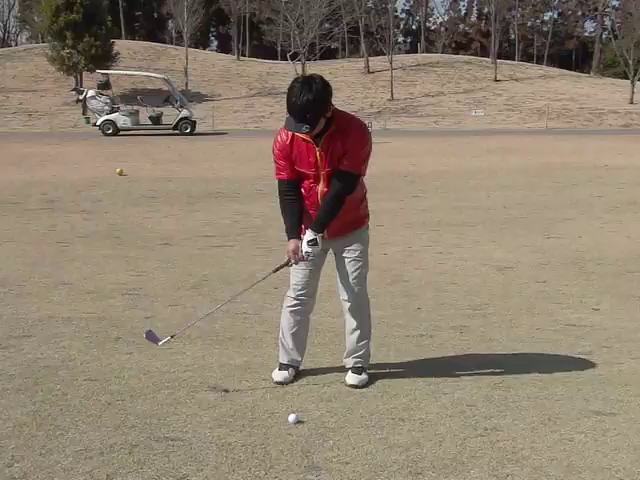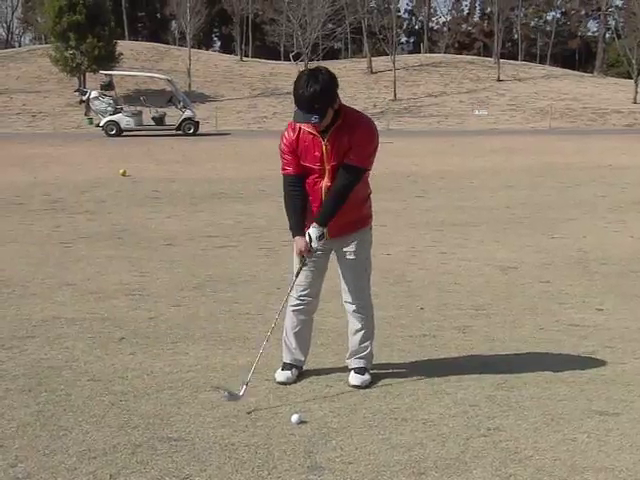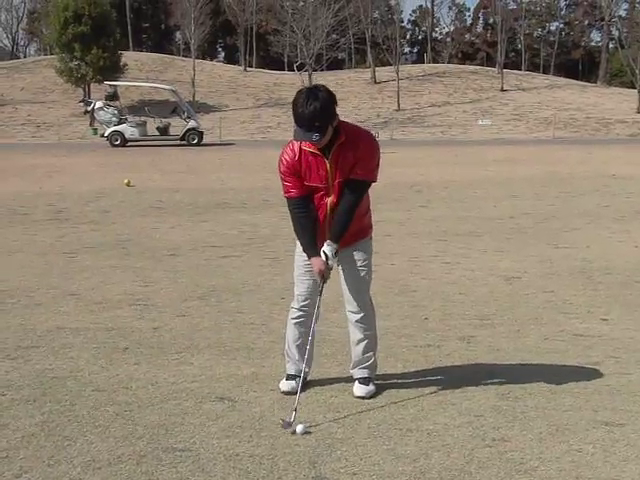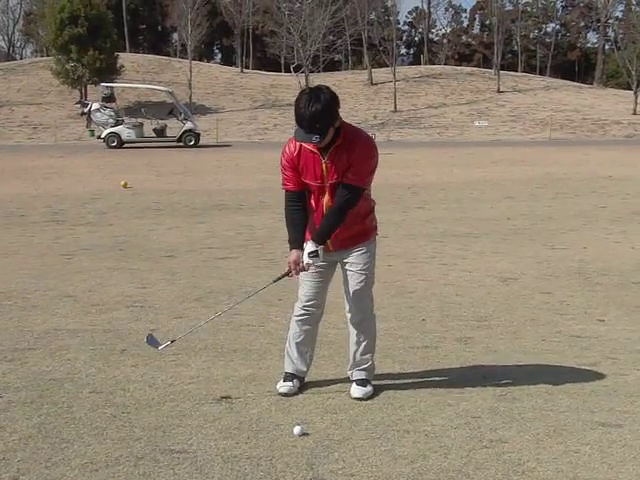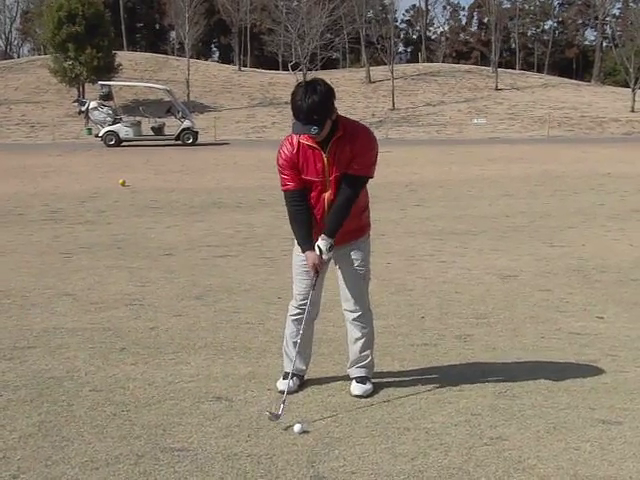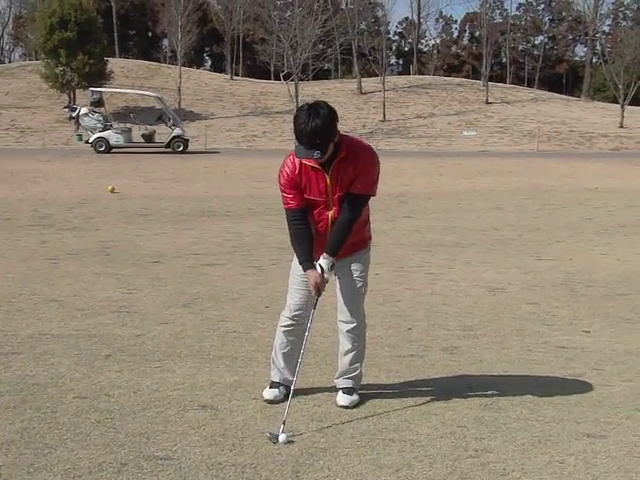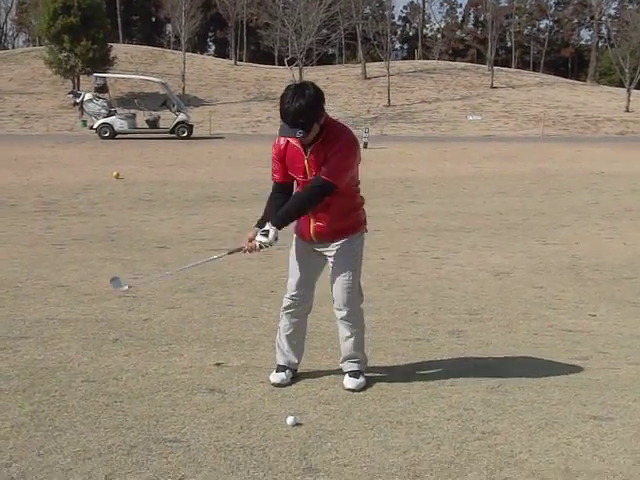
dt=0.5s
person 1, frame 1
left shoulder: (355, 132)
right shoulder: (285, 138)
left elbow: (344, 188)
right elbow: (288, 190)
left wrist: (316, 232)
right wrist: (294, 236)
left hip: (350, 228)
right hip: (306, 229)
left knee: (355, 296)
right knee: (297, 296)
left ankle: (356, 361)
right ankle: (289, 360)
person 1, frame 2
left shoulder: (362, 128)
right shoulder: (292, 133)
left elbow: (347, 183)
right elbow: (293, 186)
left wrist: (320, 225)
right wrist: (298, 232)
left hip: (352, 228)
right hip: (309, 229)
left knee: (357, 298)
right knee: (301, 297)
left ankle: (360, 362)
right ankle: (292, 360)
person 1, frame 3
left shoulder: (363, 143)
right shoulder: (291, 155)
left elbow: (353, 198)
right elbow: (298, 208)
left wrist: (333, 244)
right wrist: (313, 253)
left hip: (353, 239)
right hip: (311, 241)
left knee: (359, 306)
right knee: (301, 306)
left ankle: (363, 372)
right ankle: (295, 370)
person 1, frame 4
left shoulder: (362, 146)
right shoulder: (293, 150)
left elbow: (346, 201)
right elbow: (294, 201)
left wrist: (316, 244)
right wrist: (296, 246)
left hip: (357, 240)
right hip: (313, 241)
left knee: (360, 309)
right knee: (306, 307)
left ankle: (361, 374)
right ankle: (294, 371)
person 1, frame 5
left shoulder: (361, 138)
right shoulder: (289, 149)
left elbow: (349, 194)
right elbow: (295, 202)
left wrist: (327, 239)
right wrist: (307, 247)
left hip: (351, 237)
right hip: (309, 238)
left knee: (356, 306)
right knee: (301, 304)
left ankle: (361, 371)
right ankle: (293, 370)
person 1, frame 6
left shoulder: (364, 156)
right shoulder: (291, 167)
left elbow: (352, 212)
right elbow: (297, 220)
left wrist: (329, 257)
right wrist: (309, 266)
left hip: (352, 250)
right hip: (309, 251)
left knee: (351, 318)
right knee: (293, 315)
left ankle: (348, 382)
right ankle: (280, 378)
person 1, frame 7
left shoulder: (344, 144)
right shoulder: (283, 144)
left elbow: (313, 193)
right elbow: (281, 191)
left wrist: (274, 226)
right wrist: (260, 227)
left hip: (344, 235)
right hip: (306, 235)
left knee: (346, 302)
right knee: (294, 300)
left ankle: (353, 365)
right ankle: (287, 362)
